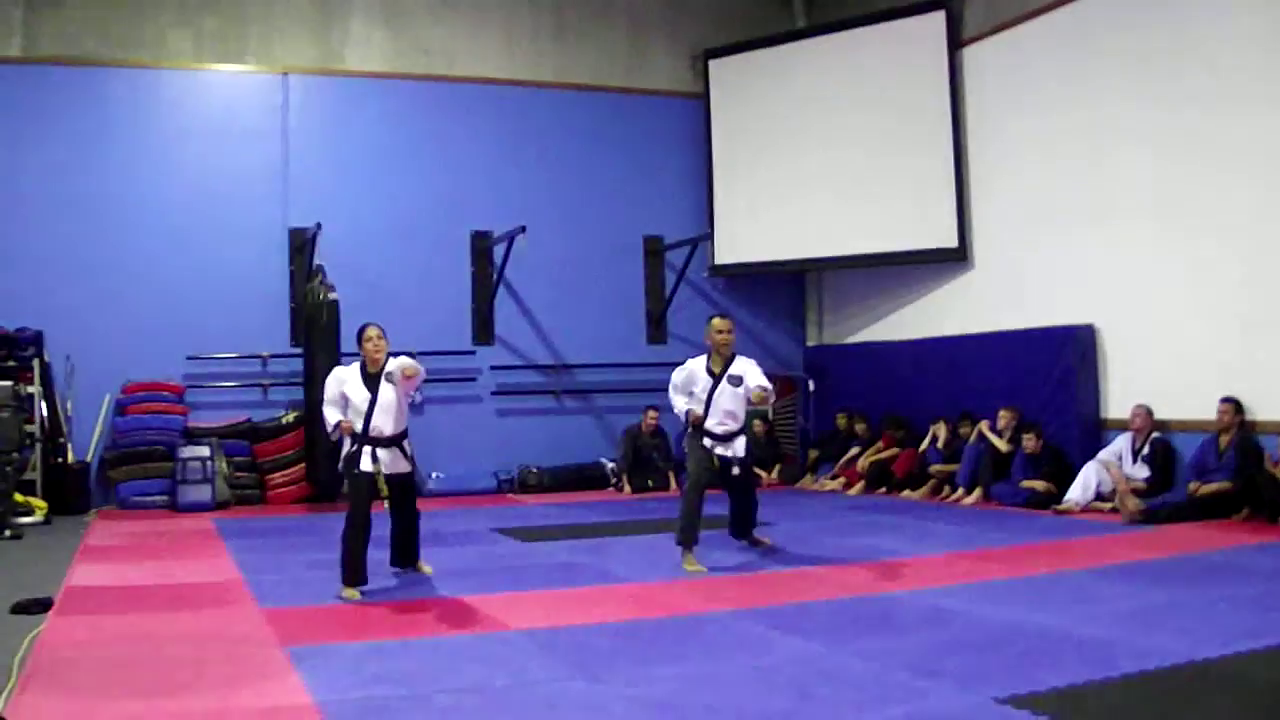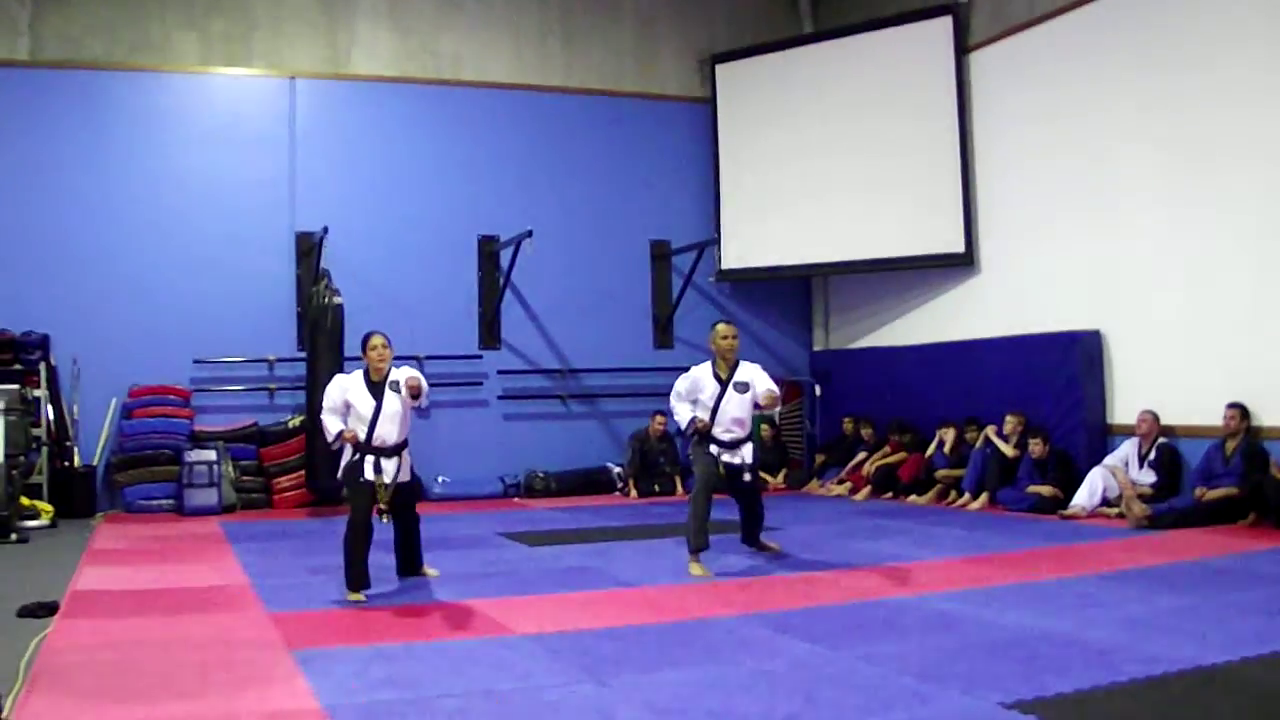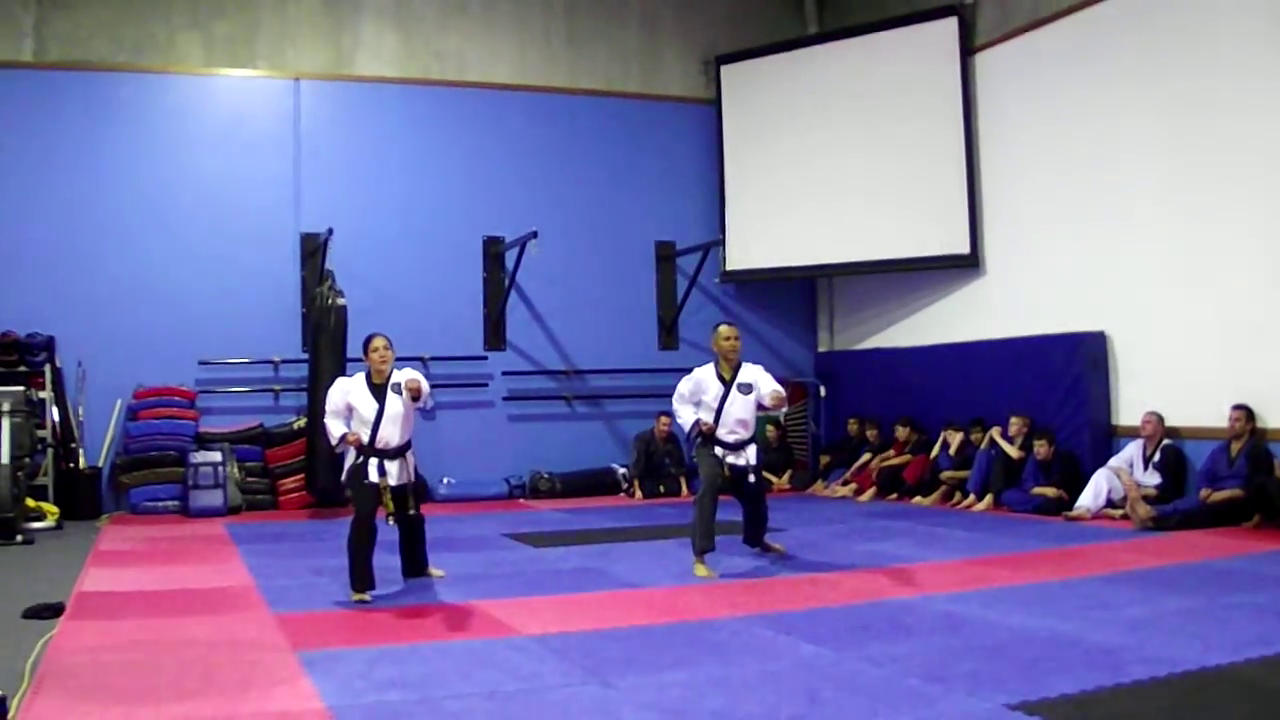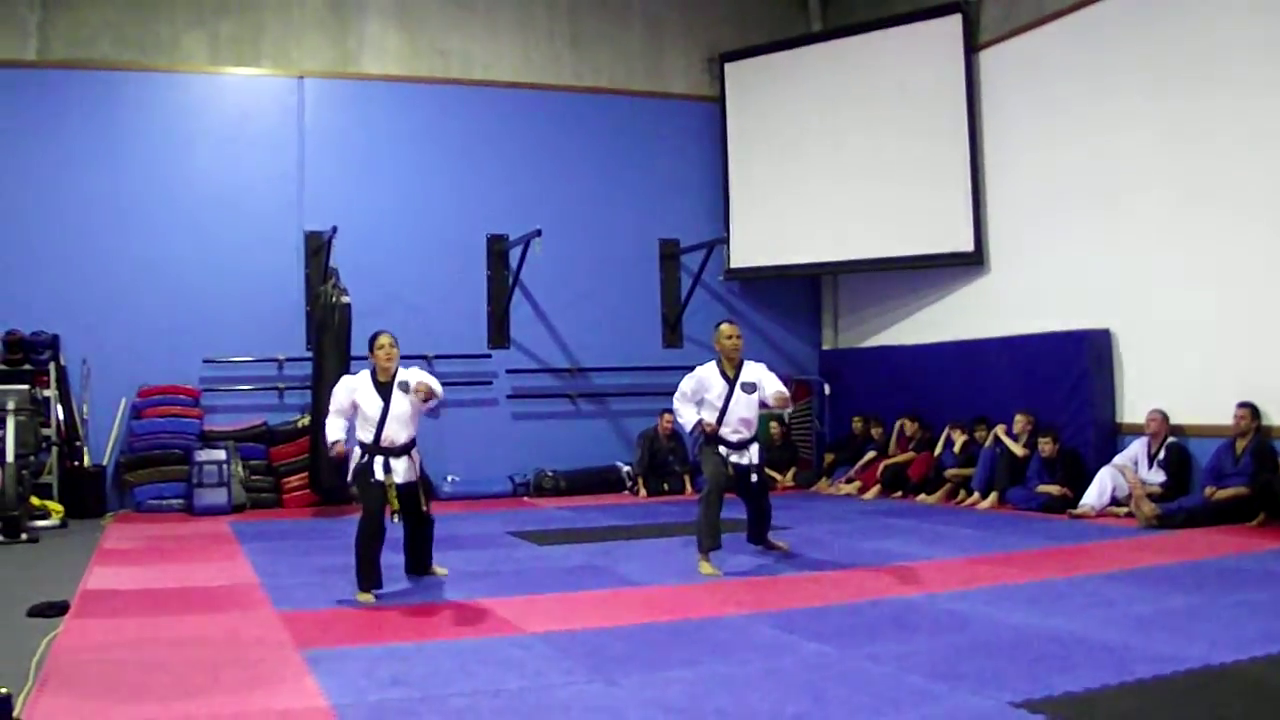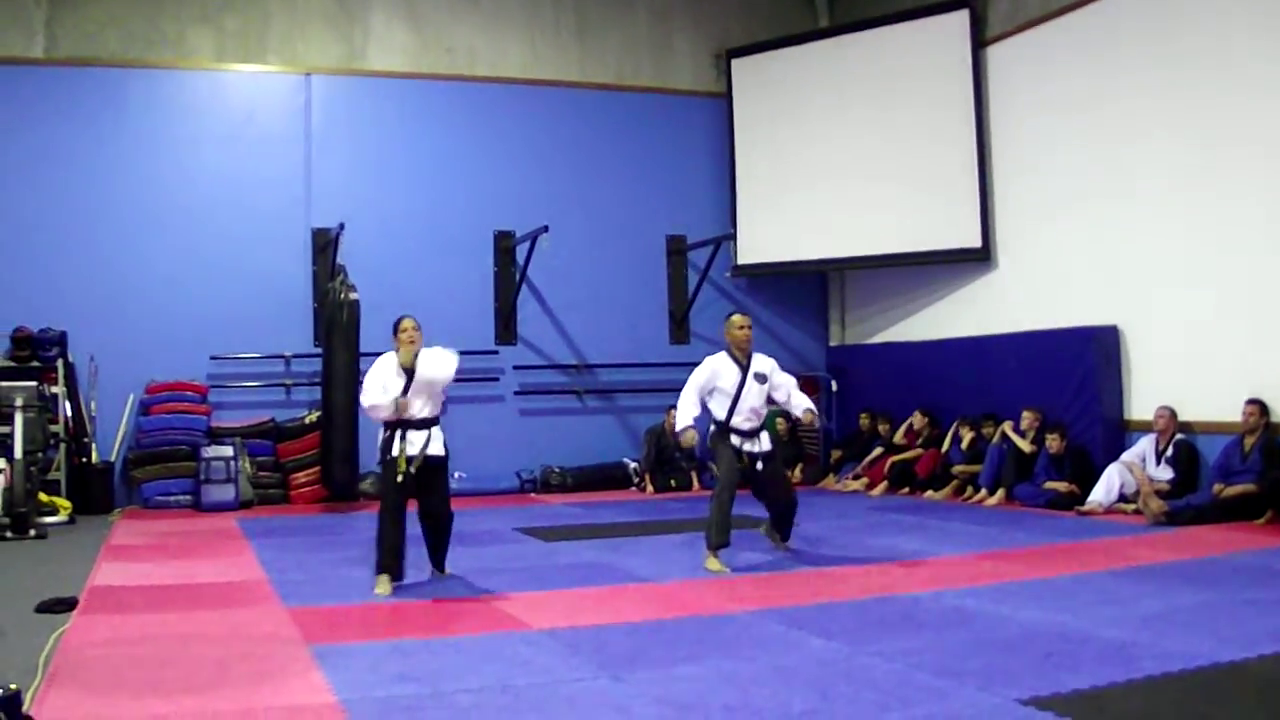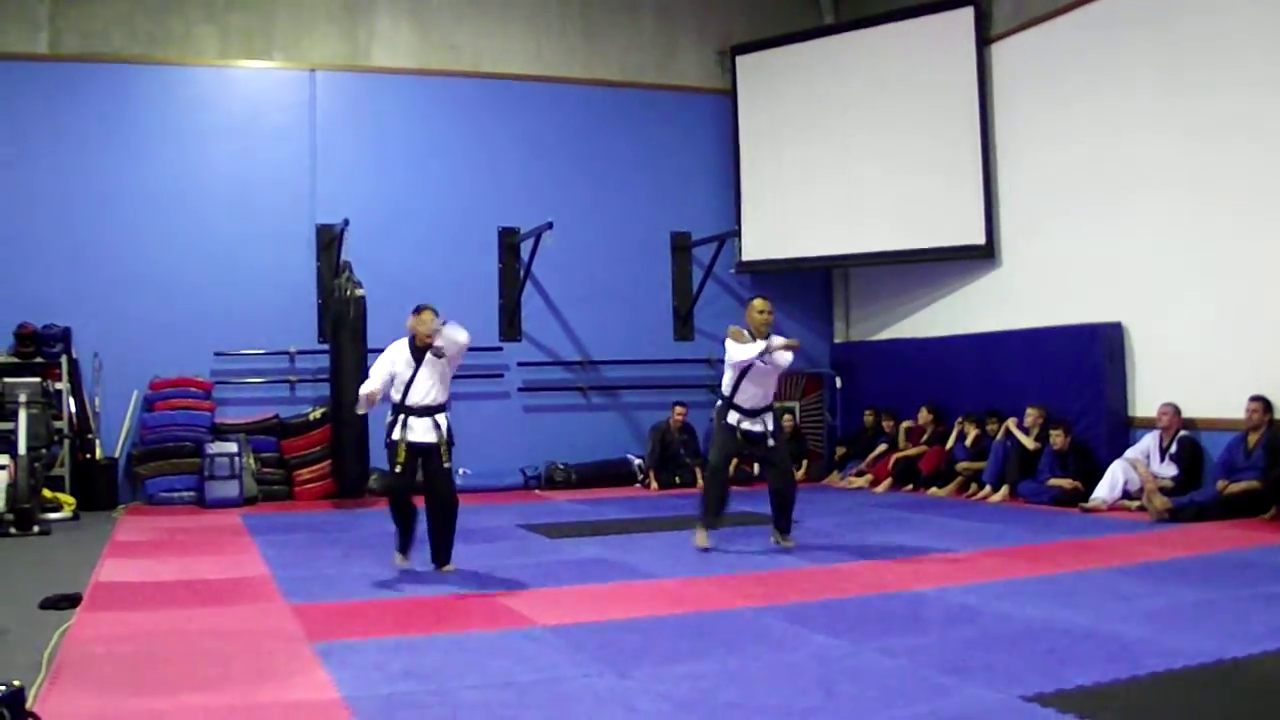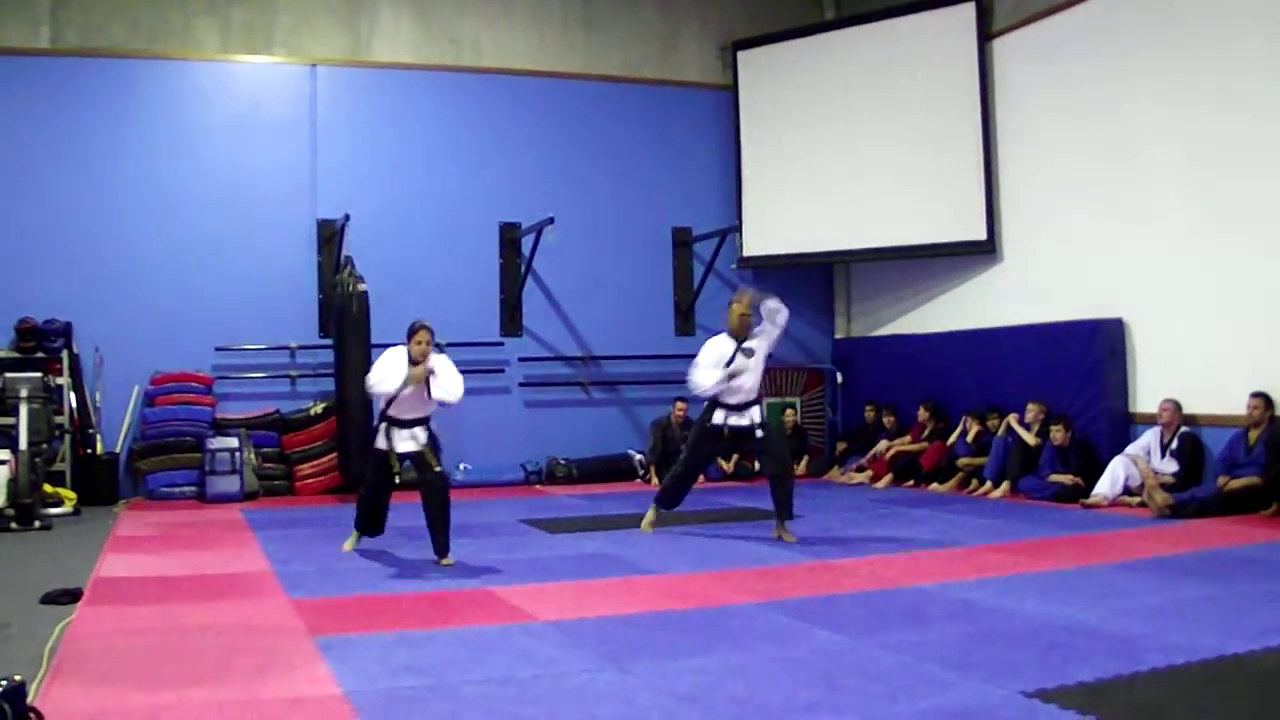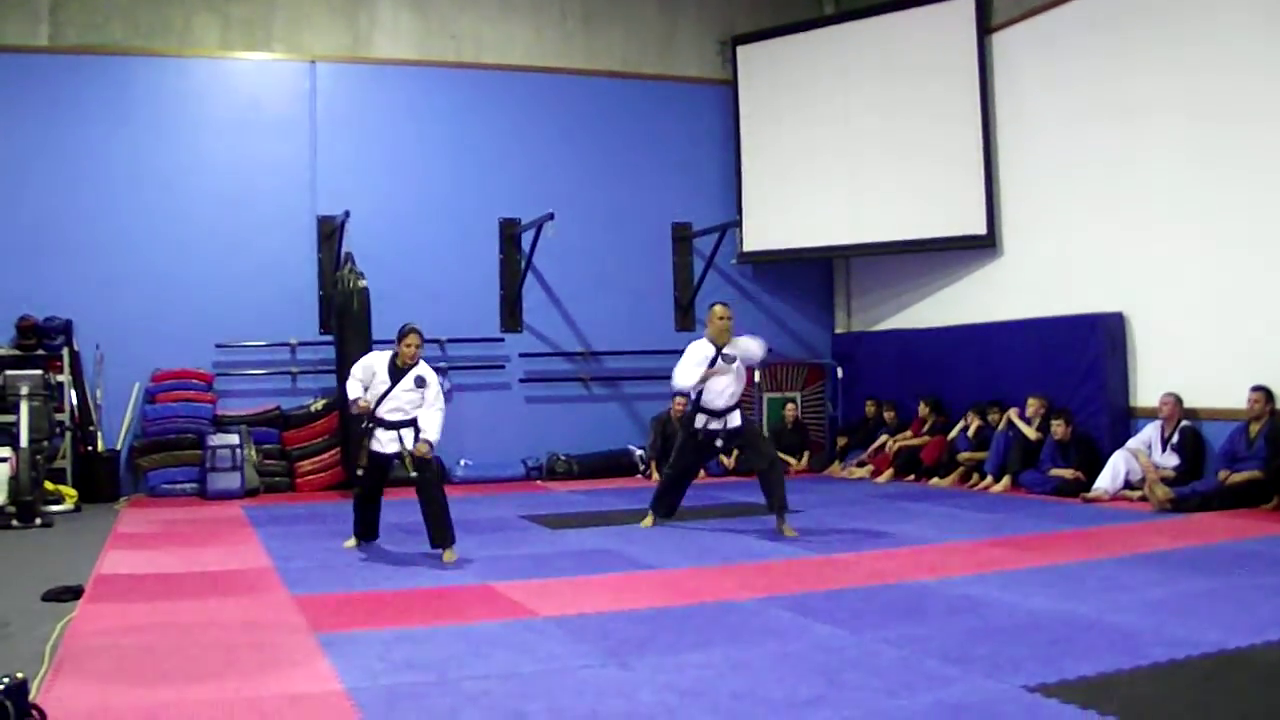
dt=0.3s
person 1, frame 1
left shoulder: (398, 368)
right shoulder: (345, 375)
left elbow: (411, 378)
right elbow: (331, 404)
left wrist: (411, 372)
right wrist: (338, 423)
left hip: (395, 453)
right hip: (361, 454)
left knee: (406, 510)
right knee: (358, 514)
left ankle: (409, 559)
right ankle: (351, 581)
person 1, frame 2
left shoulder: (403, 377)
right shoulder: (348, 383)
left elbow: (416, 395)
right elbow: (330, 412)
left wrist: (416, 387)
right wrist: (340, 433)
left hip: (395, 461)
right hip: (361, 462)
left knee: (406, 518)
right knee: (360, 520)
left ankle: (413, 566)
right ankle: (355, 585)
person 1, frame 3
left shoulder: (405, 379)
right shoulder: (350, 386)
left elbow: (420, 396)
right elbow: (333, 416)
left wrist: (417, 389)
right wrist: (343, 436)
left hip: (400, 463)
right hip: (365, 465)
left knee: (411, 518)
right knee: (364, 521)
left ankle: (418, 567)
right ankle: (360, 585)
person 1, frame 4
left shoulder: (412, 377)
right shoulder: (354, 385)
left elbow: (433, 392)
right elbow: (337, 414)
left wrist: (429, 391)
right wrist: (336, 440)
left hip: (406, 461)
right hip: (372, 463)
left knee: (419, 517)
right knee: (372, 521)
left ankle: (420, 566)
right ankle: (366, 585)
person 1, frame 5
left shoulder: (434, 357)
right shoulder: (384, 364)
left elbow: (447, 367)
right elbow: (369, 400)
left wrist: (414, 360)
right wrist: (393, 405)
left hip: (430, 441)
right hip: (397, 442)
left knee: (438, 508)
right knee: (392, 506)
left ankle: (439, 564)
right ankle: (386, 573)
person 1, frame 6
left shoulder: (446, 347)
right shoulder: (397, 349)
left elbow: (460, 340)
right elbow: (378, 376)
left wrist: (438, 329)
right wrist: (368, 394)
left hip: (435, 427)
right hip: (403, 427)
left knee: (442, 494)
right knee: (399, 489)
left ankle: (442, 558)
right ankle: (404, 545)
person 1, frame 7
left shoulder: (440, 362)
right shoulder: (393, 356)
left elbow: (454, 392)
right elbow: (376, 384)
left wrist: (426, 379)
right wrist: (406, 379)
left hip: (420, 434)
right hip: (389, 433)
left knee: (437, 489)
right knee: (375, 487)
left ankle: (442, 550)
right ankle: (362, 531)
person 1, frame 8
left shoulder: (426, 374)
right shoulder: (376, 360)
left elbow: (434, 409)
right elbow: (355, 378)
left wrist: (427, 441)
right wrist: (357, 399)
left hip: (408, 437)
right hip: (377, 435)
left knee: (430, 485)
right knee: (366, 487)
left ankle: (445, 544)
right ankle: (362, 534)
person 2, frame 1
left shoulder: (745, 366)
right shoulder: (693, 367)
left elbow: (759, 384)
right elbow: (676, 391)
left wrist: (762, 393)
right wrist: (687, 412)
left hip: (733, 443)
right hip: (702, 440)
left knee: (745, 493)
right knee: (694, 486)
left ankle: (747, 534)
right ankle: (687, 552)
person 2, frame 2
left shoulder: (751, 371)
right shoulder: (698, 374)
left elbow: (766, 390)
right elbow: (678, 399)
left wrist: (771, 397)
right wrist: (691, 421)
left hip: (740, 449)
right hip: (707, 447)
left knee: (751, 499)
right knee: (702, 491)
left ankle: (754, 540)
right ankle: (694, 557)
person 2, frame 3
left shoulder: (754, 373)
right shoulder: (700, 376)
left elbow: (770, 390)
right elbow: (680, 402)
left wrist: (777, 397)
right wrist: (695, 423)
left hip: (744, 451)
right hip: (711, 448)
left knee: (755, 500)
right knee: (707, 492)
left ankle: (758, 541)
right ankle: (699, 558)
person 2, frame 4
left shoulder: (757, 371)
right shoulder: (703, 374)
left elbow: (774, 389)
right elbow: (681, 401)
left wrist: (781, 398)
right wrist: (697, 423)
left hip: (746, 449)
right hip: (715, 447)
left knee: (759, 499)
right knee: (713, 489)
left ankle: (761, 539)
right ankle: (704, 556)
person 2, frame 5
left shoulder: (766, 364)
right shoulder: (713, 364)
left elbow: (789, 390)
right elbow: (690, 395)
left wrist: (807, 410)
right wrist: (686, 426)
left hip: (757, 440)
right hip: (726, 440)
left knee: (783, 495)
right knee: (725, 487)
left ankle: (775, 530)
right ankle: (712, 553)
person 2, frame 6
left shoulder: (775, 340)
right shoulder: (735, 340)
left elbow: (782, 361)
right elbow: (742, 356)
left wrist: (748, 341)
right wrist: (772, 346)
left hip: (763, 420)
right hip: (731, 417)
left knee: (782, 477)
right knee: (717, 468)
left ankle: (781, 531)
right ankle: (705, 526)
person 2, frame 7
left shoulder: (760, 336)
right shoulder: (714, 345)
left elbow: (779, 316)
right elbow: (698, 381)
left wrist: (761, 300)
right wrist: (725, 378)
left hip: (751, 417)
right hip: (718, 416)
left knee: (781, 464)
right knee: (690, 463)
left ankle: (781, 525)
right ankle: (657, 507)
person 2, frame 8
left shoulder: (740, 343)
right shoulder: (696, 348)
left elbow: (756, 351)
right elbow: (680, 380)
left wrist: (733, 343)
right wrist: (701, 374)
left hip: (733, 420)
right hip: (702, 421)
left knee: (768, 461)
right knee: (678, 468)
left ankle: (781, 520)
right ankle: (654, 513)
